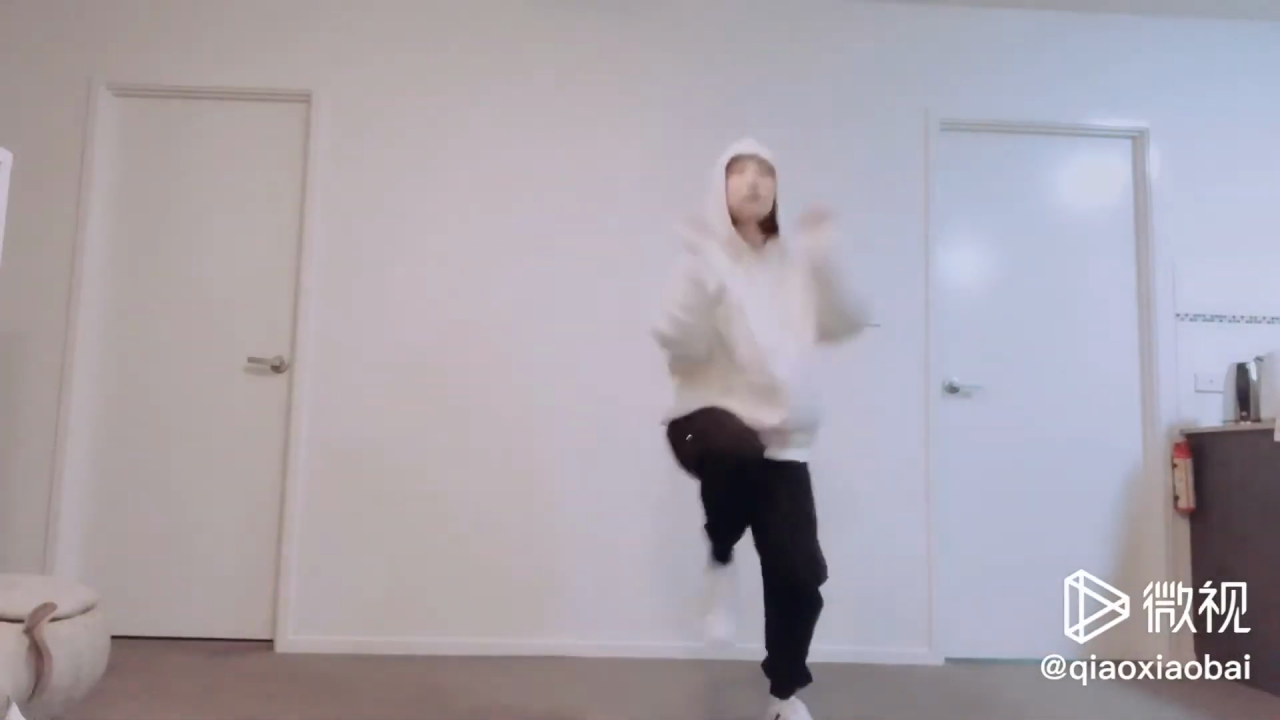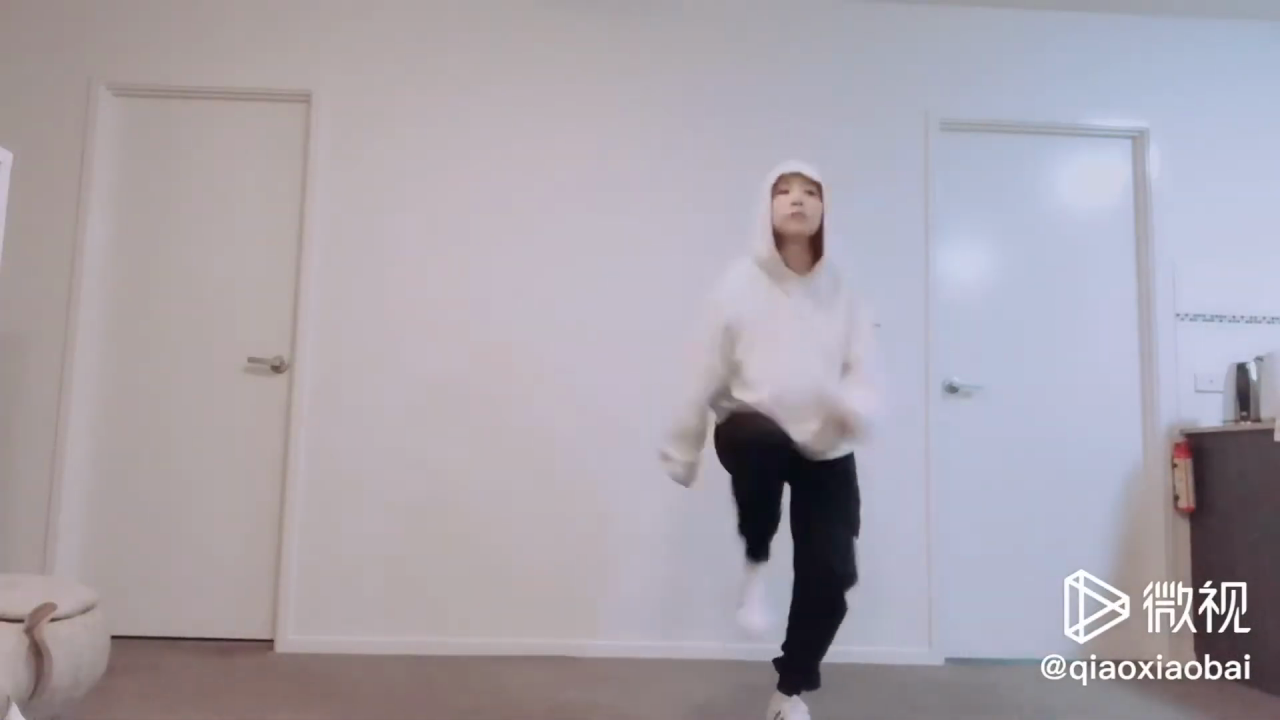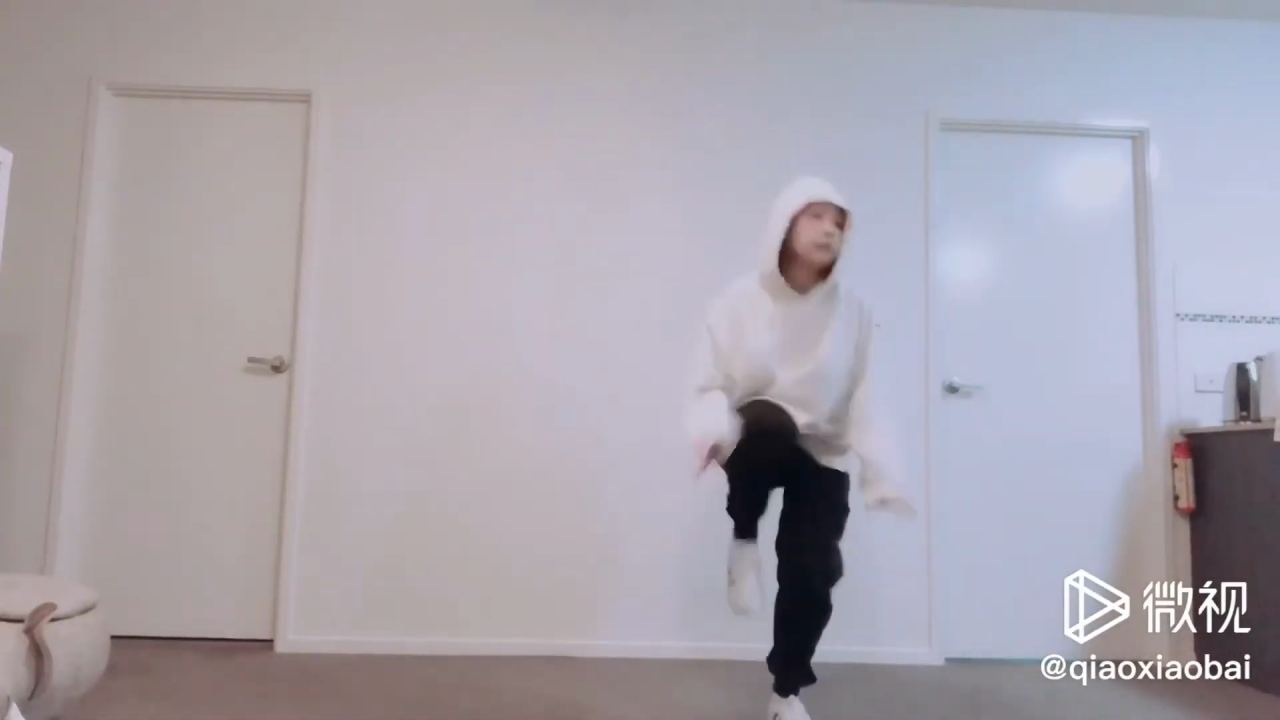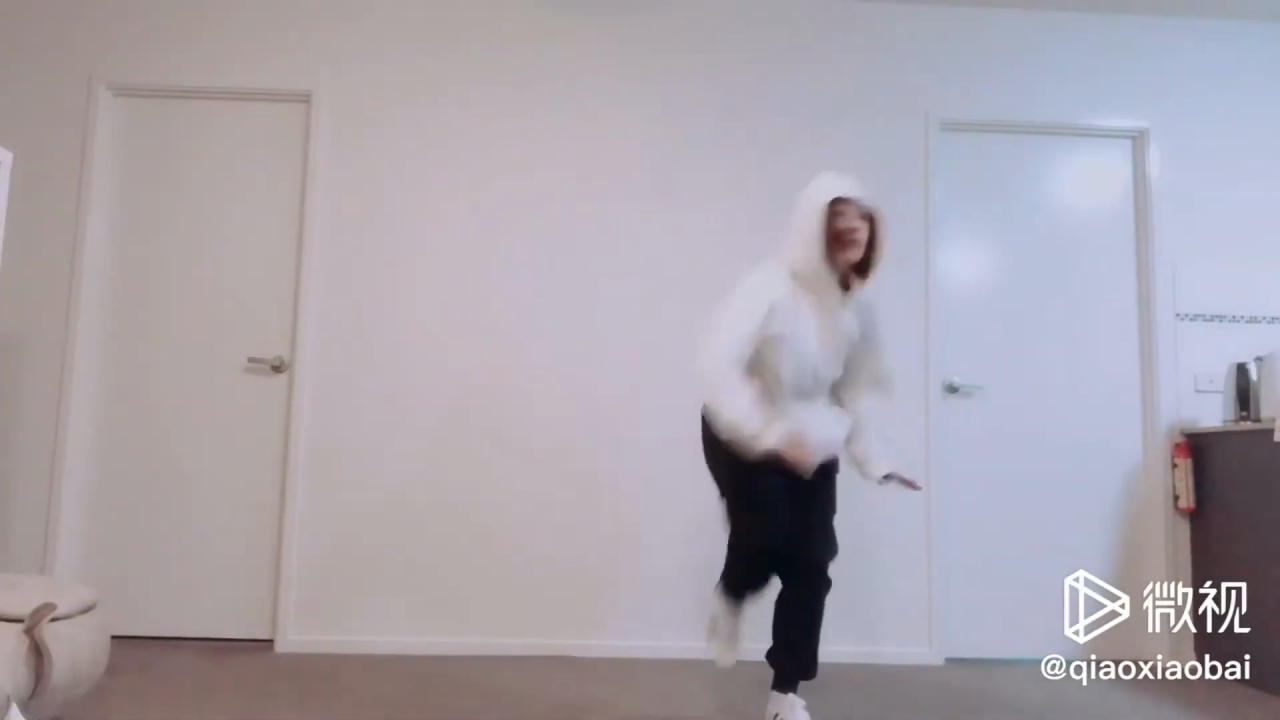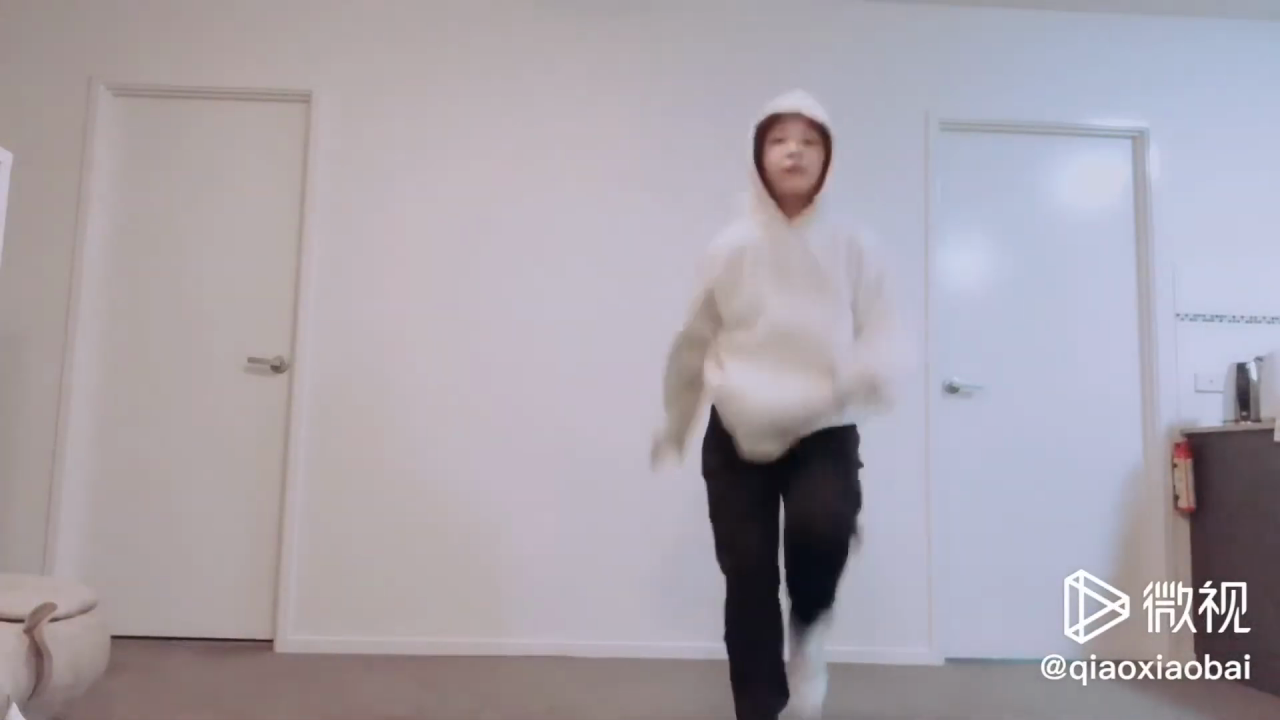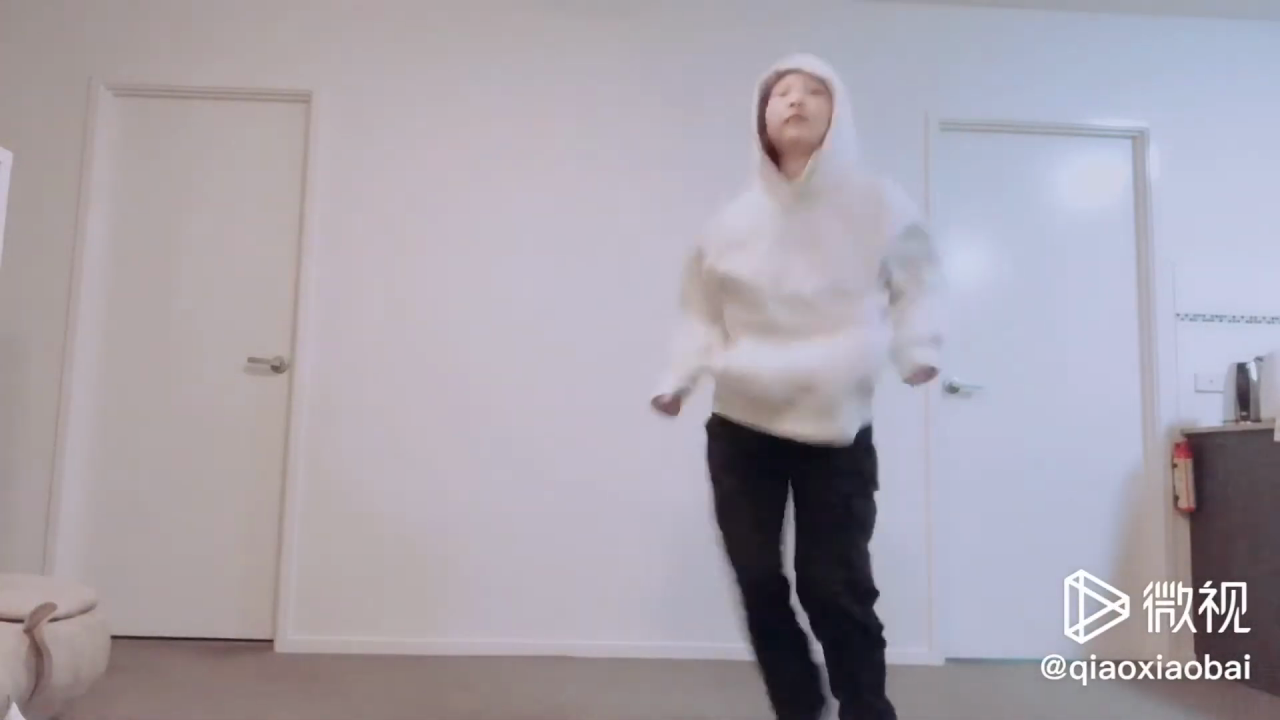
dt=0.5s
person 1, frame 1
left shoulder: (798, 261)
right shoulder: (701, 256)
left elbow: (845, 324)
right elbow: (677, 341)
left wrist: (822, 258)
right wrist: (703, 271)
left hip: (783, 442)
right hip: (709, 418)
left knee: (799, 576)
right knee: (730, 452)
right ankle: (720, 557)
person 1, frame 2
left shoulder: (839, 293)
right shoulder: (738, 288)
left elbow: (861, 369)
right elbow: (705, 384)
left wrist: (856, 406)
right wrist: (680, 451)
left hip: (827, 451)
right hip: (750, 434)
left knee: (828, 581)
right knee: (758, 439)
right ankle: (754, 560)
person 1, frame 3
left shoulder: (852, 311)
right shoulder: (741, 300)
left elbow: (860, 405)
right elbow: (708, 384)
left wrist: (881, 476)
right wrist: (709, 429)
left hip: (821, 457)
right hip: (756, 434)
left knee: (810, 578)
right knee: (768, 421)
right ankle: (745, 540)
person 1, frame 4
left shoulder: (859, 312)
right shoulder: (771, 288)
left elbow: (856, 393)
right elbow: (718, 364)
left wrist: (872, 460)
right wrist: (769, 432)
left hip: (813, 449)
right hip: (743, 437)
left knee: (809, 571)
right knee: (765, 532)
right ankle: (729, 598)
person 1, frame 5
left shoulder: (852, 249)
right shoulder: (732, 246)
left elbow: (883, 345)
right elbow: (693, 343)
left wrist: (860, 371)
right wrist: (674, 424)
left hip: (822, 433)
right hip: (739, 435)
left knee: (827, 529)
right knee: (750, 579)
left ankle: (807, 634)
person 1, frame 6
left shoulder: (873, 202)
right shoulder: (730, 222)
left elbow: (917, 274)
right elbow: (701, 305)
left wrist: (917, 347)
right wrist: (678, 376)
left hip: (833, 427)
right hip: (741, 426)
left knee: (836, 589)
right knee: (757, 581)
